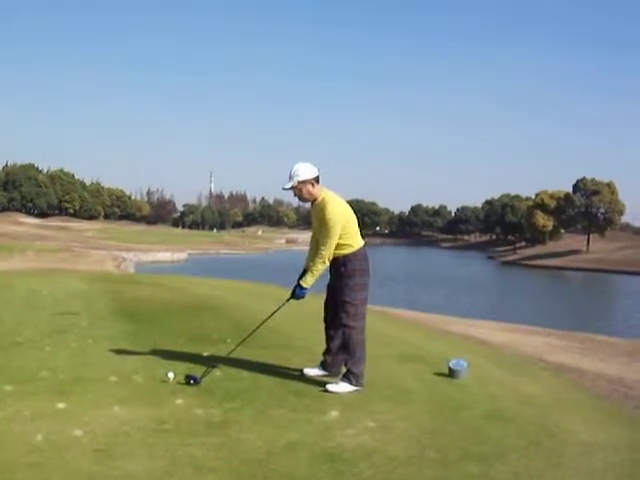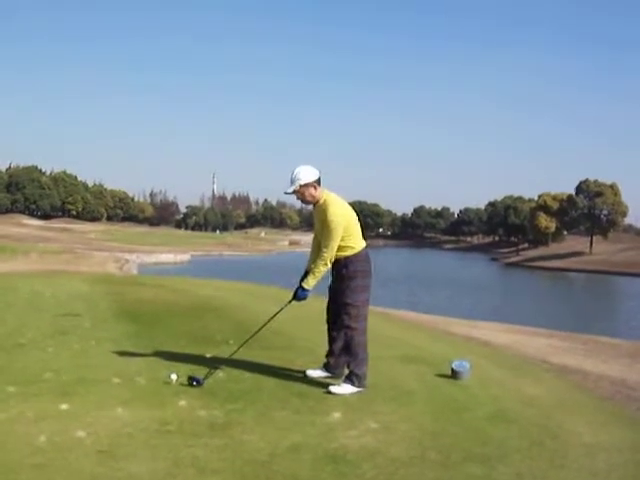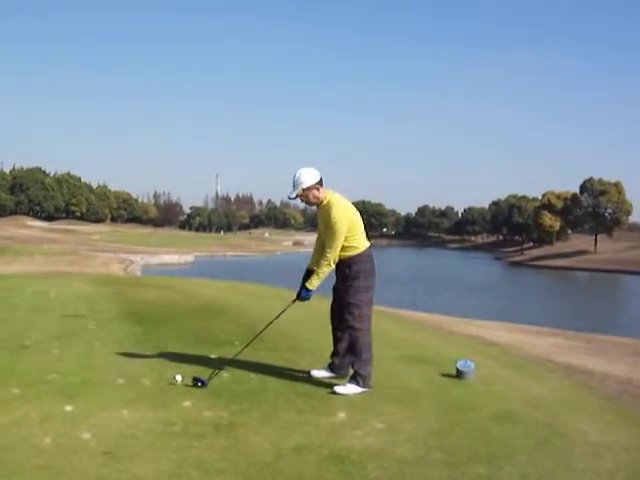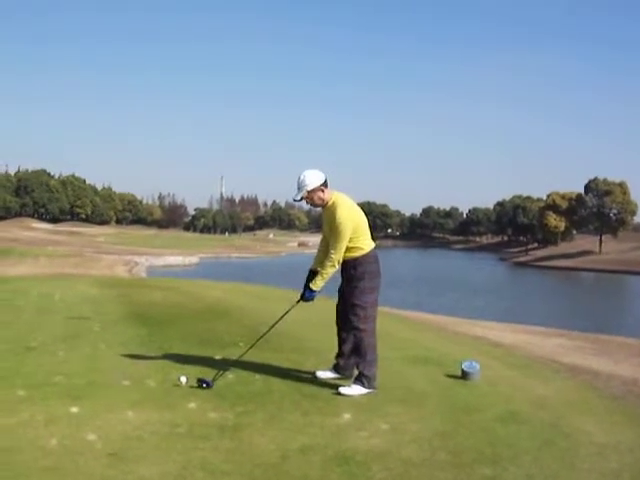
dt=0.3s
person 1, frame 1
left shoulder: (332, 208)
right shoulder: (316, 204)
left elbow: (324, 254)
right elbow: (316, 240)
left wrist: (305, 284)
right wrist: (305, 271)
left hip: (353, 263)
right hip: (339, 263)
left knee: (350, 320)
right knee: (332, 316)
left ankle: (354, 378)
right ankle: (331, 364)
person 1, frame 2
left shoulder: (333, 210)
right shoulder: (319, 205)
left elbow: (327, 256)
right elbow: (318, 242)
left wrist: (307, 285)
right wrist: (307, 272)
left hip: (355, 265)
right hip: (341, 265)
left knee: (351, 321)
right knee: (335, 318)
left ankle: (356, 379)
right ankle: (334, 366)
person 1, frame 3
left shoulder: (337, 211)
right shoulder: (323, 205)
left elbow: (330, 256)
right elbow: (321, 241)
left wrist: (310, 285)
right wrist: (309, 270)
left hip: (358, 265)
right hip: (345, 265)
left knee: (356, 321)
right knee: (339, 317)
left ankle: (361, 379)
right ankle: (339, 366)
person 1, frame 4
left shoulder: (342, 212)
right shoulder: (328, 206)
left elbow: (334, 257)
right elbow: (326, 241)
left wrist: (315, 286)
right wrist: (313, 270)
left hip: (364, 266)
right hip: (351, 265)
left knee: (361, 322)
right knee: (344, 318)
left ankle: (366, 380)
right ankle: (344, 366)
